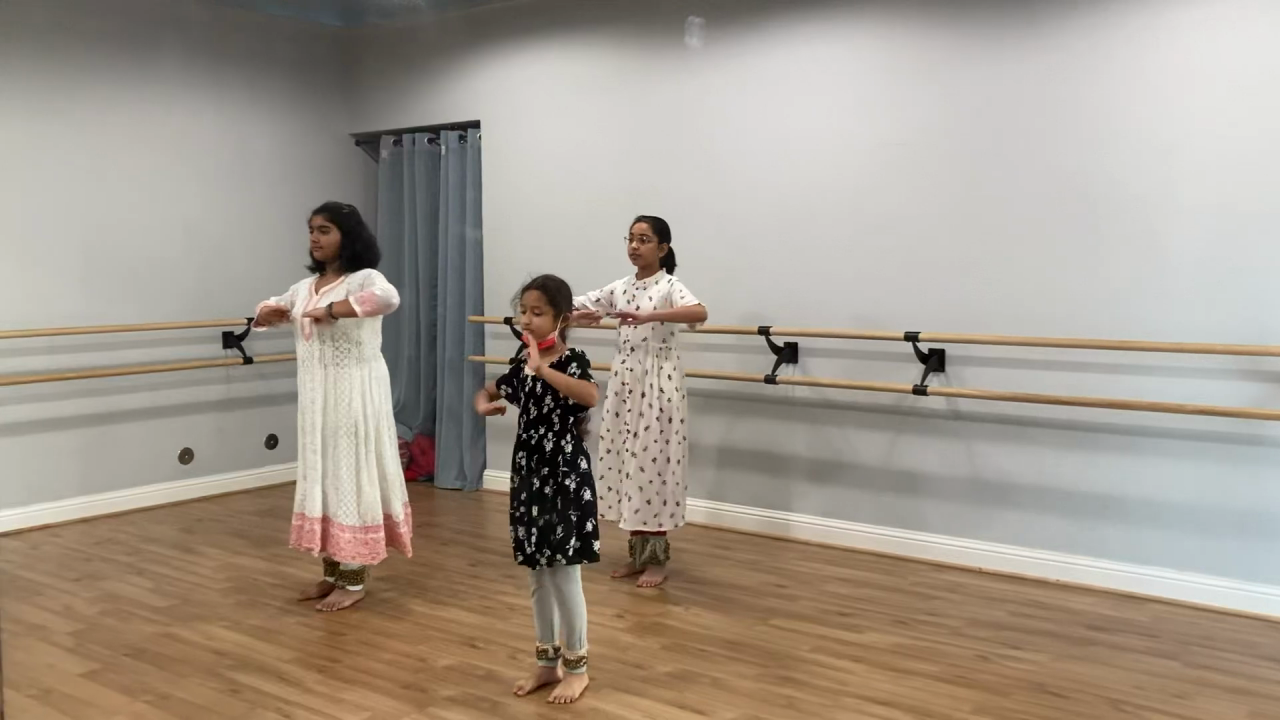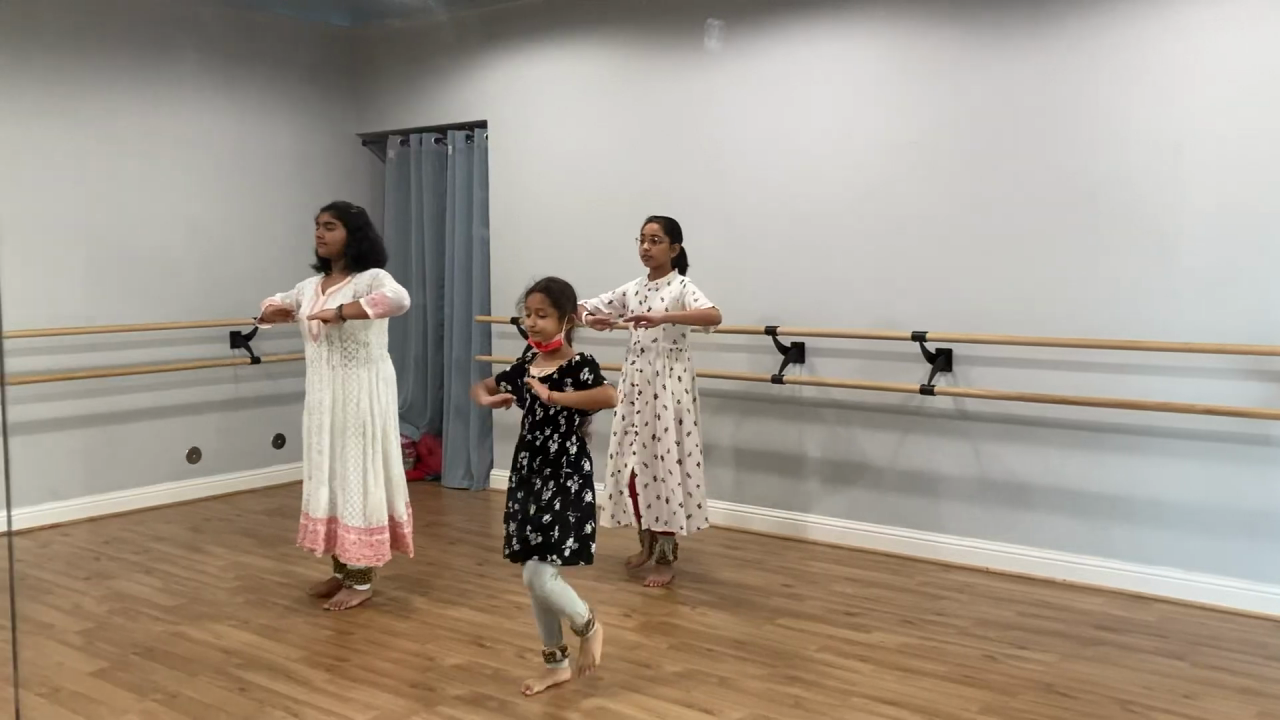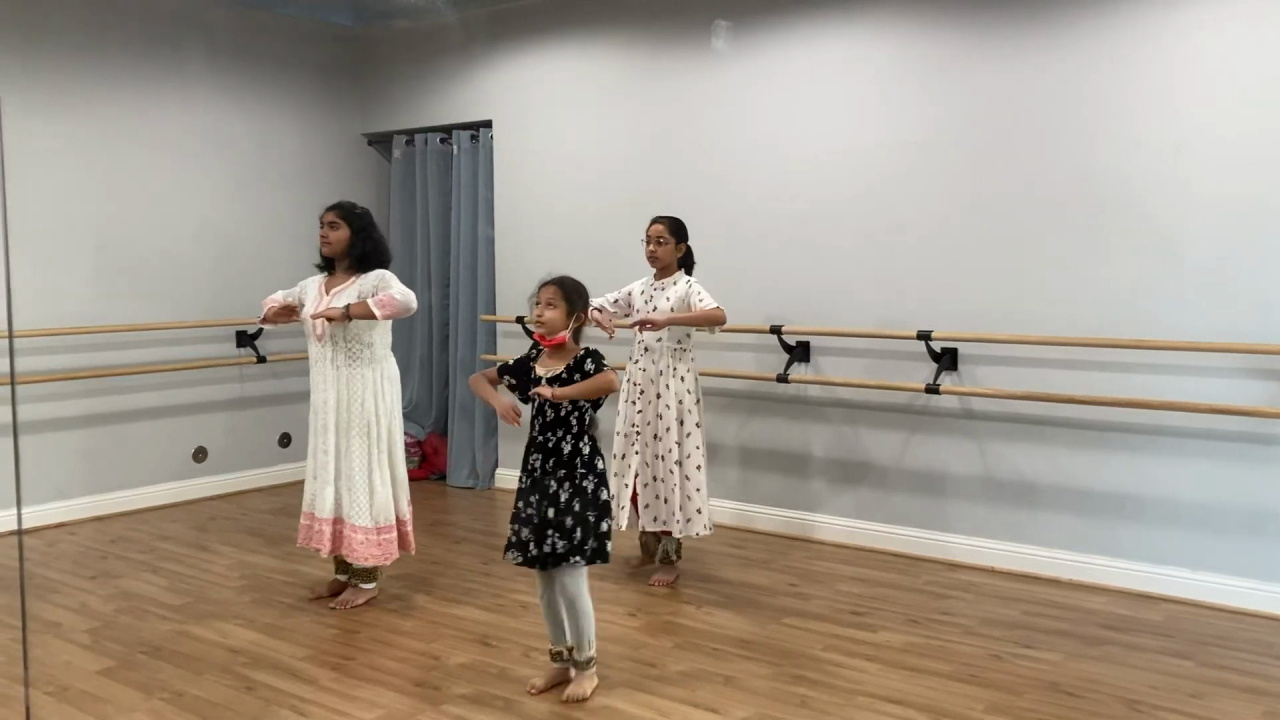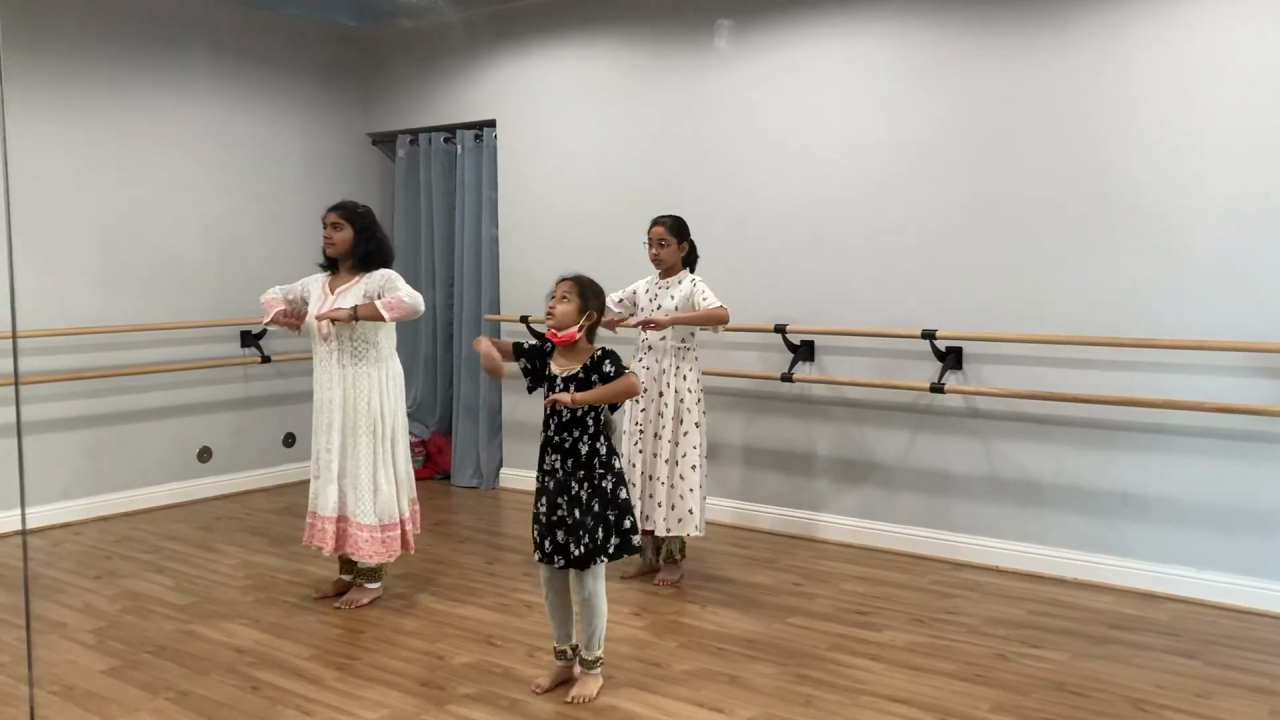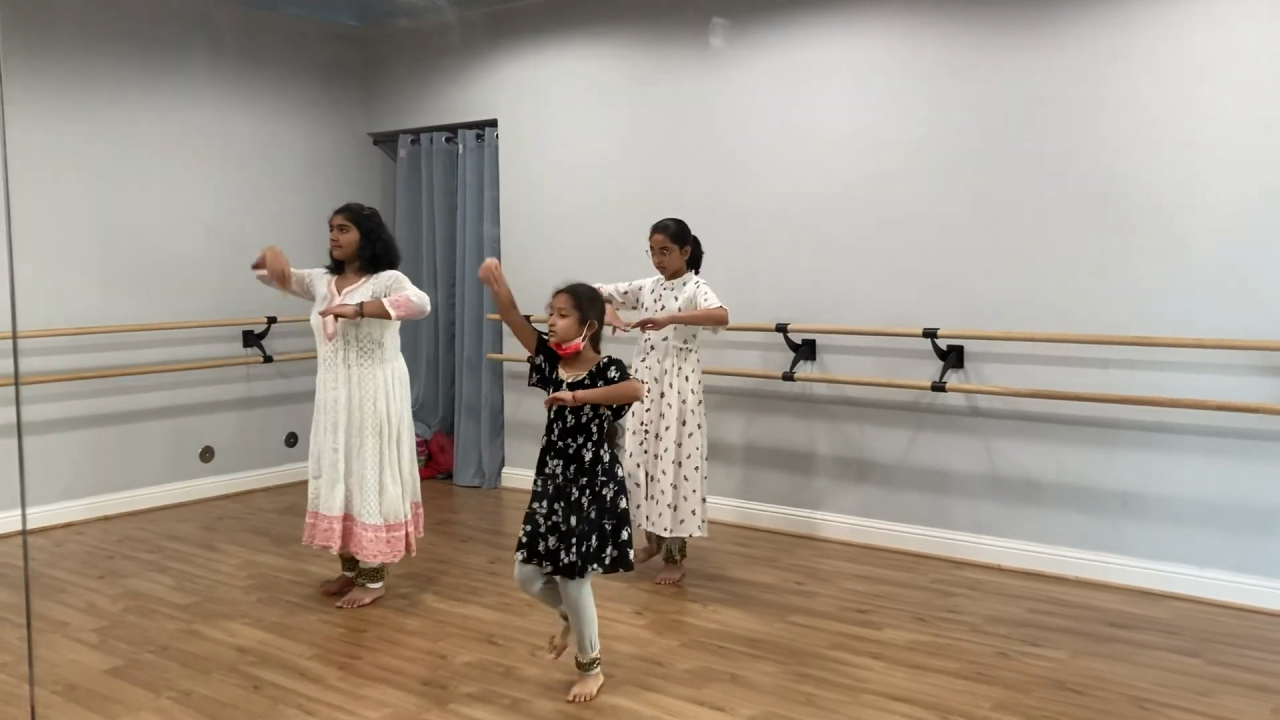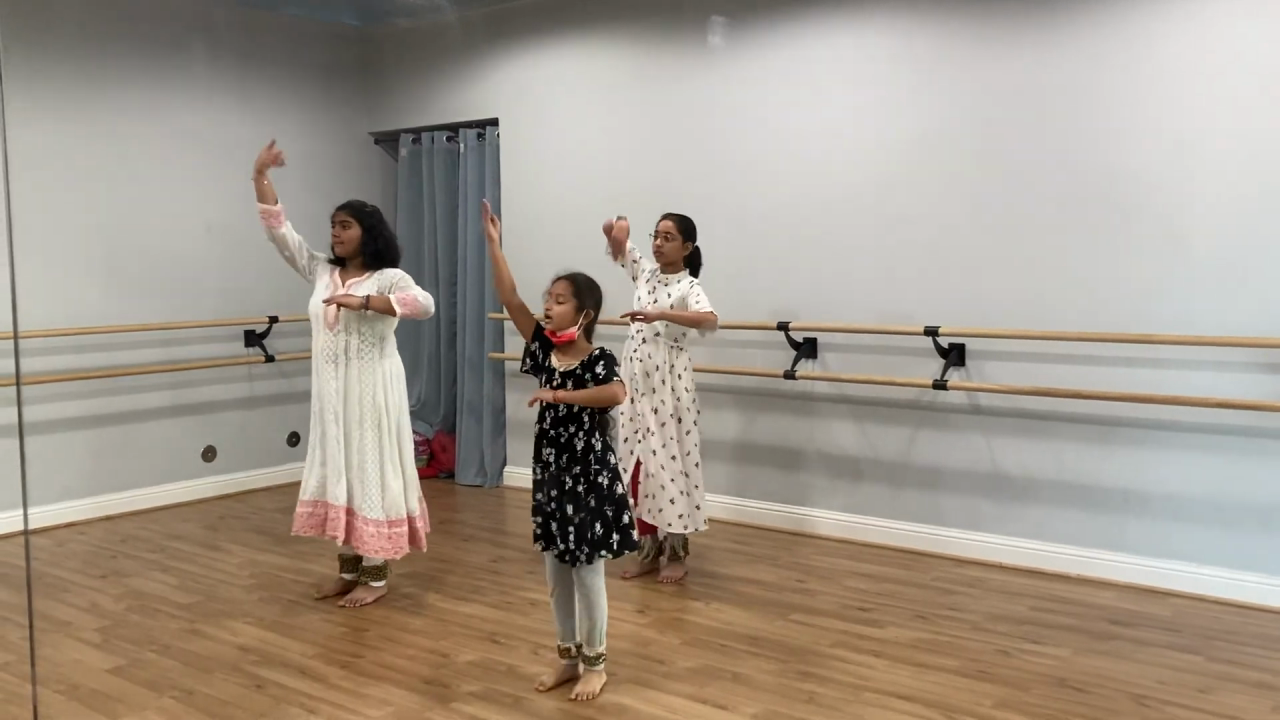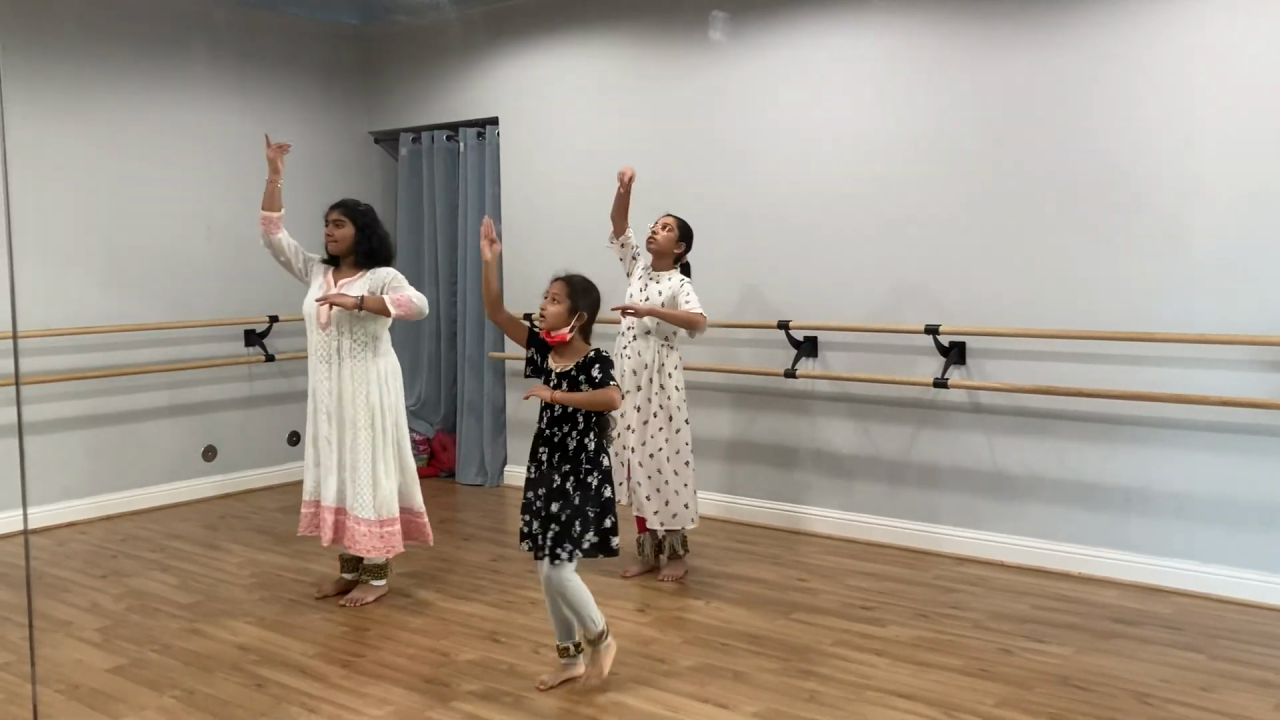
dt=0.3s
person 1, frame 1
left shoulder: (572, 360)
right shoulder: (522, 364)
left elbow: (590, 395)
right elbow: (486, 393)
left wrist: (543, 368)
right wrist: (485, 406)
left hip: (565, 478)
right hip: (528, 475)
left knee: (563, 577)
right knee: (540, 578)
left ankle: (577, 668)
right ankle: (549, 662)
person 1, frame 2
left shoulder: (579, 365)
right shoulder: (525, 365)
left elbow: (610, 397)
right elbow: (481, 387)
left wrist: (552, 396)
right wrist: (489, 400)
left hip: (565, 480)
right hip: (528, 476)
left knee: (537, 577)
right knee: (537, 577)
left ankle: (588, 625)
right ankle: (556, 663)
person 1, frame 3
left shoulder: (586, 360)
right shoulder: (530, 362)
left elbow: (612, 382)
right elbow: (479, 378)
left wrist: (558, 393)
right wrist: (498, 401)
left hip: (578, 479)
right hip: (538, 476)
left knee: (570, 579)
right knee: (546, 578)
left ankle: (586, 668)
right ankle: (561, 662)
person 1, frame 4
left shoulder: (601, 360)
right shoulder: (542, 354)
left elbow: (633, 385)
right elbow: (488, 345)
left wrist: (576, 398)
right wrist: (486, 348)
left hip: (593, 478)
right hip: (553, 475)
left knee: (588, 579)
right knee: (552, 577)
left ankle: (592, 668)
right ankle: (565, 660)
person 1, frame 5
left shoulder: (607, 369)
right shoulder: (548, 360)
left elbow: (635, 390)
right elbow: (513, 318)
left wrist: (576, 396)
right wrist: (494, 281)
left hip: (593, 488)
right hip: (551, 484)
left knee: (574, 583)
right knee: (529, 577)
left ankle: (590, 668)
right ankle: (570, 615)
person 1, frame 6
left shoulder: (599, 360)
right shoulder: (542, 347)
left elbow: (617, 394)
right elbow: (510, 300)
left wrist: (558, 396)
right wrist: (494, 244)
left hip: (589, 475)
right hip: (550, 474)
left knee: (587, 573)
right knee: (557, 572)
left ankle: (595, 664)
right ankle: (569, 658)
person 1, frame 7
left shoulder: (595, 362)
right shoulder: (542, 350)
left elbow: (613, 399)
right elbow: (495, 314)
left wrist: (554, 395)
right wrist: (489, 264)
left hip: (583, 475)
right hip: (545, 471)
left knee: (556, 569)
right knee: (549, 571)
left ankle: (600, 638)
right ankle: (570, 657)
person 2, frame 1
left shoulder: (364, 279)
right shoulder: (306, 286)
left elbow: (388, 298)
right elbow: (271, 308)
left wrist: (331, 310)
right wrist: (270, 314)
left hip: (355, 393)
right hip: (317, 395)
left knee: (352, 476)
right knee: (321, 476)
left ankle: (354, 581)
right ankle: (331, 573)
person 2, frame 2
left shoulder: (372, 279)
right shoulder: (311, 285)
left elbow: (399, 299)
right elbow: (276, 303)
left wrist: (341, 312)
right wrist: (274, 311)
left hip: (362, 394)
right hip: (324, 396)
left knee: (358, 476)
right knee: (327, 476)
left ankle: (361, 580)
right ankle: (341, 570)
person 2, frame 3
left shoulder: (376, 280)
right shoulder: (314, 285)
left elbow: (405, 301)
right elbow: (276, 301)
left wrist: (346, 311)
right wrist: (278, 311)
left hip: (366, 395)
right hip: (328, 396)
left knee: (363, 476)
right knee: (331, 476)
left ankle: (367, 580)
right ankle: (344, 572)
person 2, frame 4
left shoulder: (381, 279)
right shoulder: (316, 284)
left elbow: (413, 303)
right elbow: (272, 296)
left wrist: (353, 312)
right wrist: (283, 314)
left hip: (371, 393)
right hip: (332, 395)
left knee: (367, 474)
right knee: (334, 474)
left ankle: (372, 578)
right ankle: (348, 572)
person 2, frame 5
left shoulder: (387, 281)
right shoulder: (320, 282)
left elbow: (420, 303)
right elbow: (273, 274)
left wrist: (359, 308)
right wrist: (272, 260)
left hip: (375, 396)
right hip: (335, 397)
left knee: (371, 476)
right knee: (335, 475)
left ankle: (373, 577)
right ankle: (351, 567)
person 2, frame 6
left shoulder: (389, 278)
right shoulder: (320, 270)
left elbow: (424, 304)
right elbow: (279, 230)
left wrist: (363, 302)
right wrist: (261, 176)
left hip: (372, 392)
right hip: (331, 394)
left knee: (372, 474)
right knee: (336, 474)
left ankle: (376, 577)
right ankle: (349, 568)
person 2, frame 7
left shoulder: (382, 277)
right shoulder: (315, 272)
left elbow: (418, 305)
right elbow: (272, 234)
left wrist: (357, 301)
right wrist: (275, 175)
left hip: (369, 391)
right hip: (328, 391)
left knee: (369, 474)
right knee: (334, 474)
left ankle: (376, 575)
right ankle: (350, 569)
person 3, frame 1
left shoulder: (669, 286)
right shoulder: (620, 288)
left elbow: (700, 313)
right elbow: (570, 306)
left wrist: (648, 316)
right wrist: (579, 315)
left hip: (658, 384)
right hip: (625, 383)
left knee: (653, 465)
right knee: (627, 465)
left ankle: (657, 560)
right ankle: (637, 555)
person 3, frame 2
left shoulder: (682, 288)
right shoulder: (632, 290)
left elbow: (714, 316)
right elbow: (581, 308)
left wrist: (662, 318)
right wrist: (591, 319)
left hip: (669, 385)
right hip: (635, 383)
left knee: (665, 465)
right knee: (632, 465)
left ankle: (665, 558)
right ankle: (649, 542)
person 3, frame 3
left shoulder: (687, 288)
right shoulder: (638, 289)
left elbow: (719, 317)
right elbow: (592, 307)
left wrist: (668, 319)
right wrist: (597, 317)
left hip: (673, 385)
right hip: (638, 383)
left knee: (670, 464)
right knee: (636, 462)
left ankle: (669, 559)
right ankle: (650, 543)
person 3, frame 4
left shoulder: (691, 286)
right shoulder: (642, 288)
left elbow: (722, 315)
left wrist: (670, 319)
right wrist: (604, 319)
left hip: (677, 383)
right hip: (643, 382)
left knee: (673, 463)
right knee: (642, 462)
left ankle: (673, 558)
right ankle: (649, 553)
person 3, frame 5
left shoulder: (696, 287)
right shoulder: (646, 287)
left elbow: (722, 316)
right elbow: (596, 293)
left wrist: (670, 318)
right wrist: (609, 310)
left hip: (678, 385)
right hip: (645, 382)
left knee: (674, 463)
right knee: (640, 460)
left ankle: (675, 555)
right ankle: (652, 533)
person 3, frame 6
left shoulder: (688, 286)
right shoulder: (643, 271)
left elbow: (709, 320)
right elbow: (615, 239)
left wrist: (660, 314)
right wrist: (618, 230)
left hip: (668, 382)
right hip: (634, 381)
left knee: (667, 461)
right knee: (637, 463)
left ankle: (676, 554)
right ankle: (648, 550)
person 3, frame 7
left shoulder: (679, 284)
right shoulder: (636, 268)
left elbow: (699, 322)
right elbow: (618, 225)
left wrist: (651, 311)
right wrist: (624, 187)
left hip: (660, 379)
right hip: (629, 378)
left knee: (663, 461)
right knee: (635, 462)
left ankle: (676, 553)
right ankle: (648, 551)
